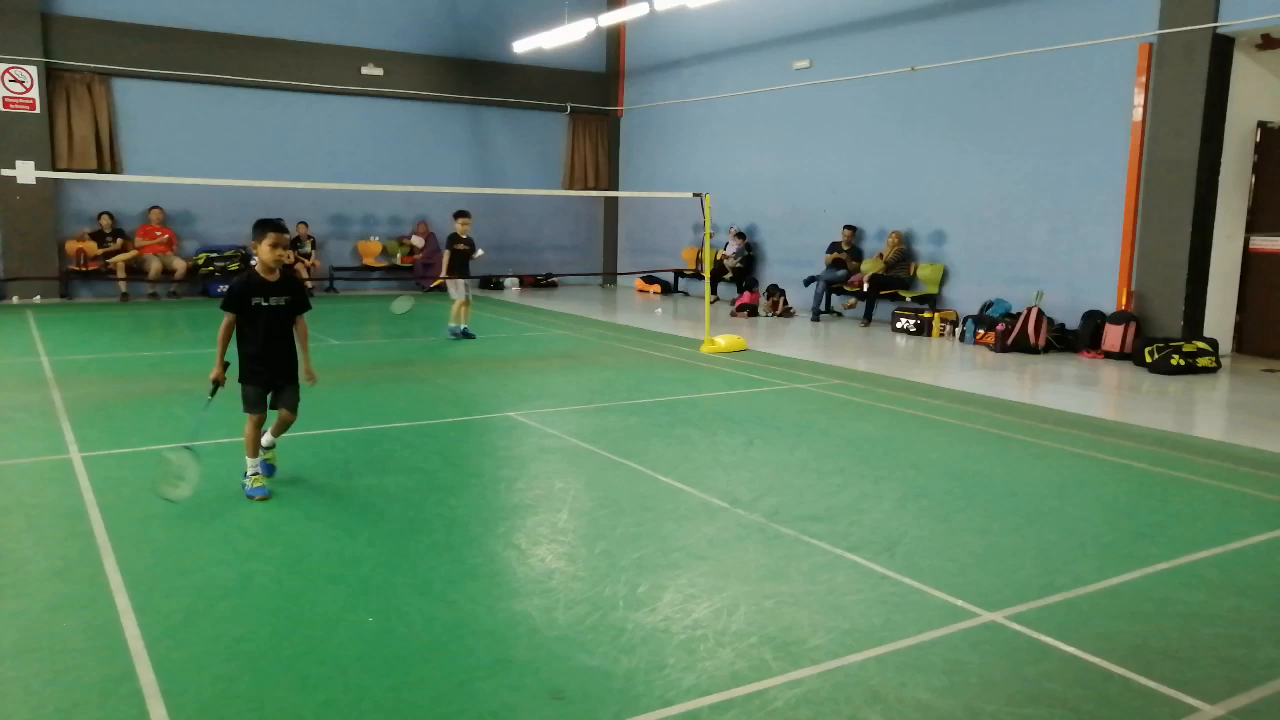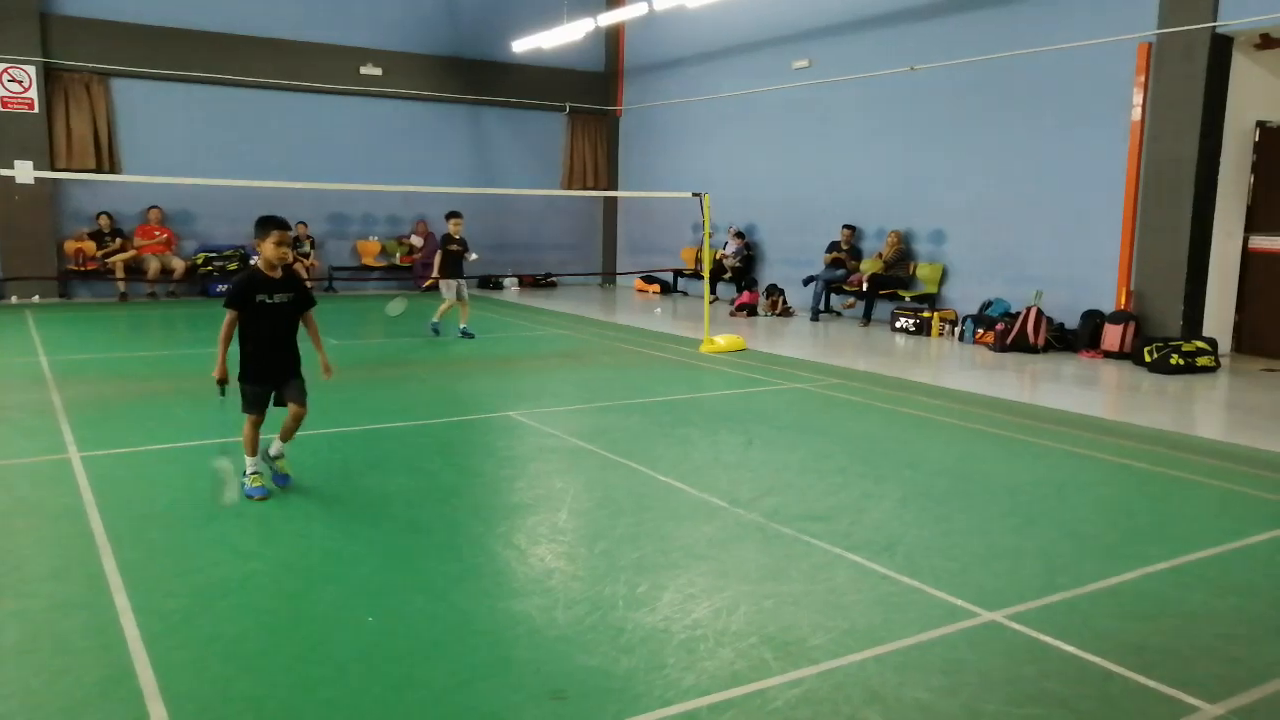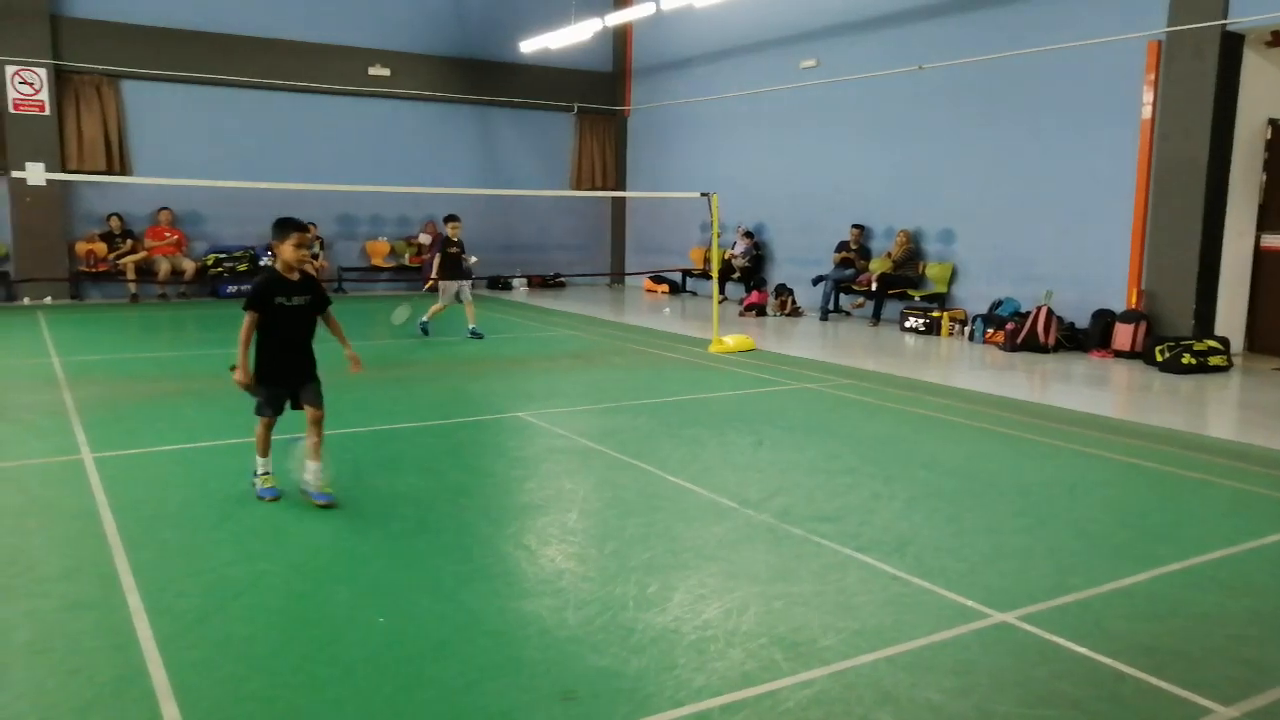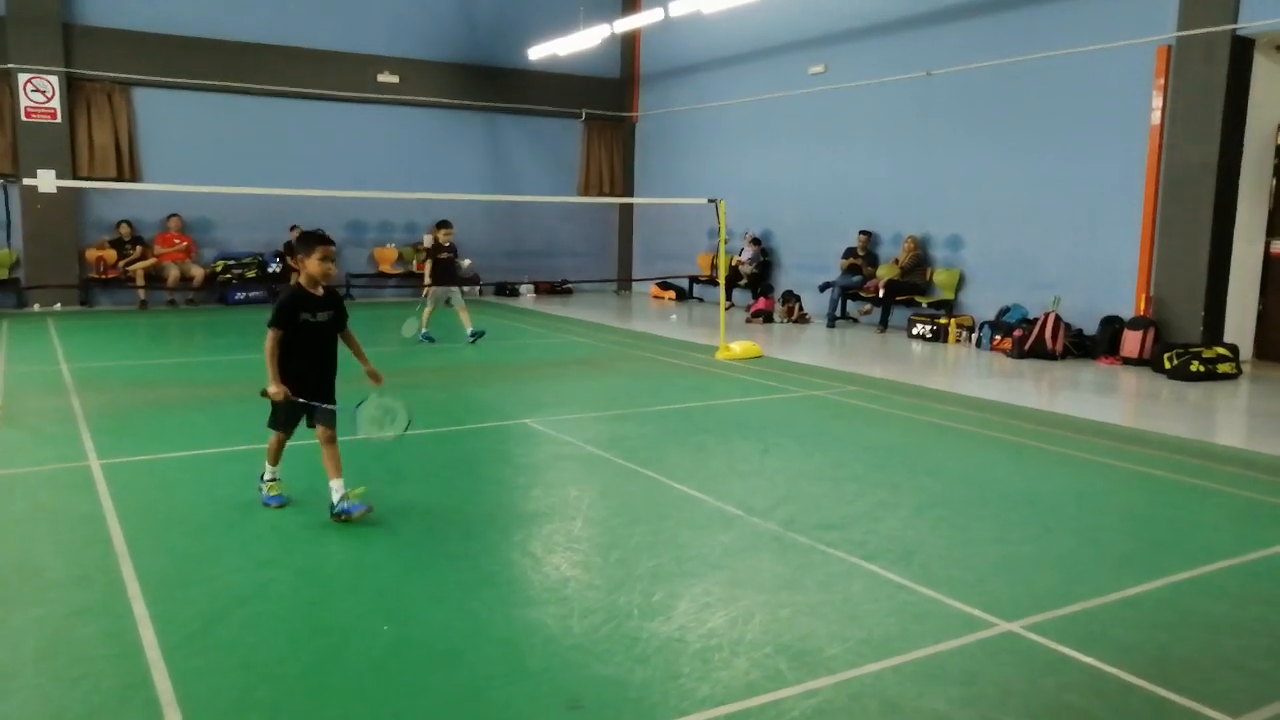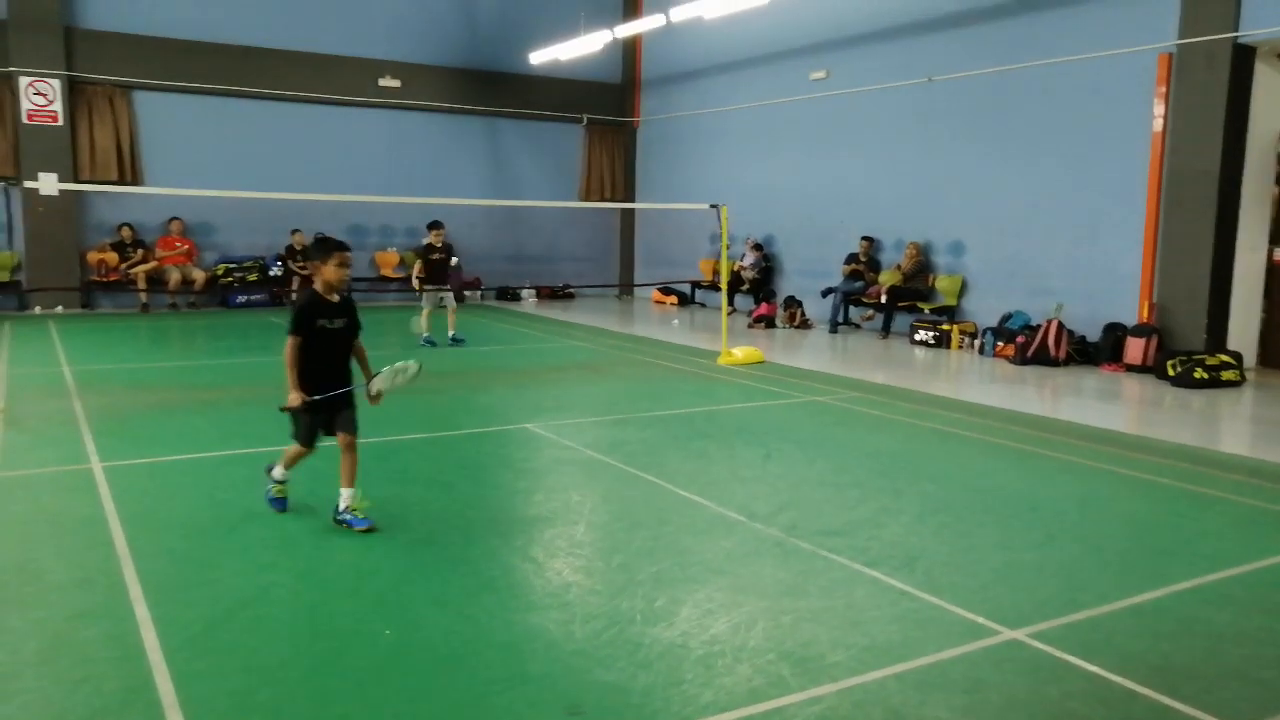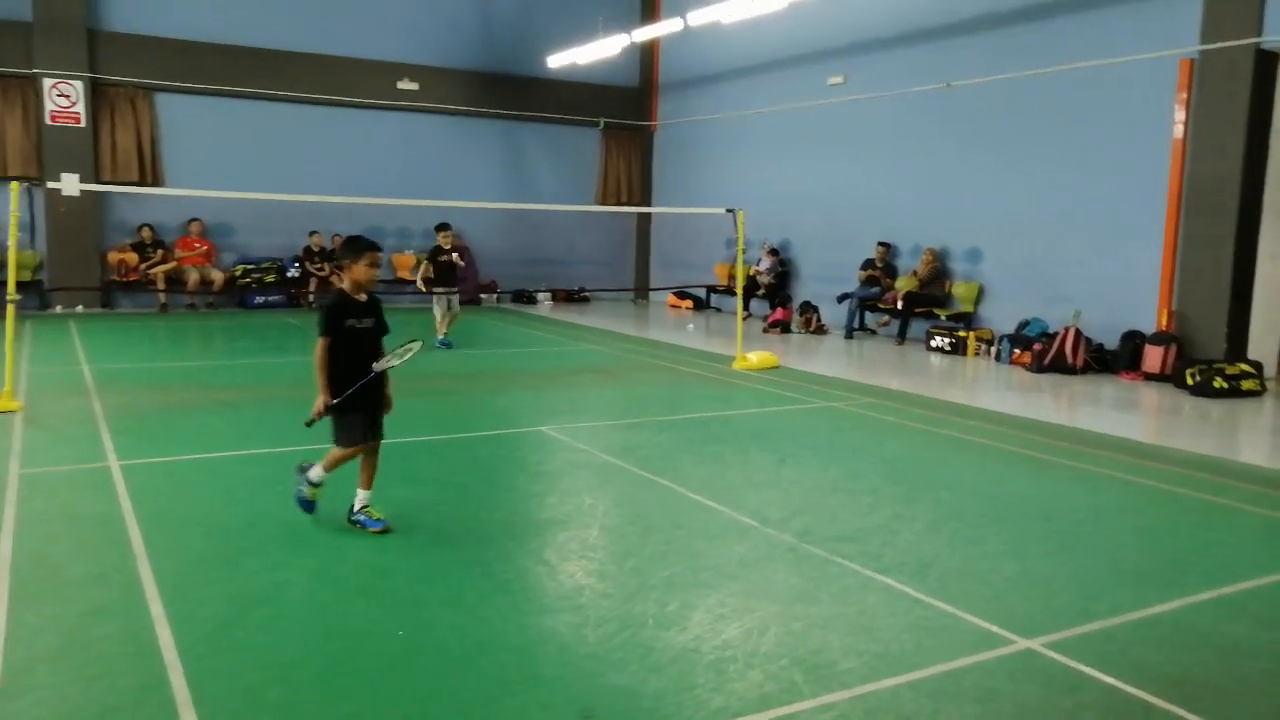
dt=0.1s
person 1, frame 1
left shoulder: (292, 284)
right shoulder: (242, 285)
left elbow: (299, 322)
right elbow: (228, 325)
left wrist: (306, 360)
right wrist: (218, 364)
left hip: (285, 364)
right hip: (254, 366)
left knee: (288, 415)
right knee: (256, 418)
left ankle: (266, 445)
right ankle: (252, 473)
person 1, frame 2
left shoulder: (294, 281)
right shoulder: (245, 282)
left elbow: (307, 317)
right elbow: (230, 322)
left wrist: (321, 353)
right wrist: (221, 362)
left hip: (288, 362)
right hip: (255, 365)
left knee: (298, 410)
right knee: (254, 417)
left ankle: (275, 453)
right ankle: (251, 473)
person 1, frame 3
left shoulder: (311, 283)
right shoulder: (264, 284)
left elbow: (326, 316)
right elbow: (248, 324)
left wrist: (347, 347)
right wrist: (242, 366)
left hip: (304, 365)
right hip: (272, 367)
left knee: (316, 415)
right knee: (268, 421)
left ankle: (313, 479)
right ankle: (263, 473)
person 1, frame 4
left shoulder: (332, 298)
right shoulder: (290, 300)
left elbow: (344, 332)
right elbow: (272, 341)
left wrist: (366, 364)
right wrist: (273, 381)
left hip: (323, 381)
right hip: (293, 382)
left knee: (327, 434)
right knee: (281, 434)
left ankle: (341, 500)
right ankle: (269, 478)
person 1, frame 5
left shoulder: (347, 304)
right shoulder: (306, 305)
left elbow: (355, 344)
right elbow: (292, 349)
left wrist: (370, 378)
right wrist: (293, 389)
left hip: (341, 388)
right hip: (314, 391)
left knee: (348, 441)
right knee: (305, 445)
left ankle: (346, 507)
right ankle: (277, 474)
person 1, frame 6
left shoulder: (374, 304)
right shoulder: (335, 306)
right elbow: (322, 350)
left wrist: (386, 387)
right wrist: (322, 393)
left hip: (368, 389)
right hip: (342, 392)
left knee: (372, 445)
right knee: (352, 446)
left ankle: (361, 507)
right ankle: (313, 475)
